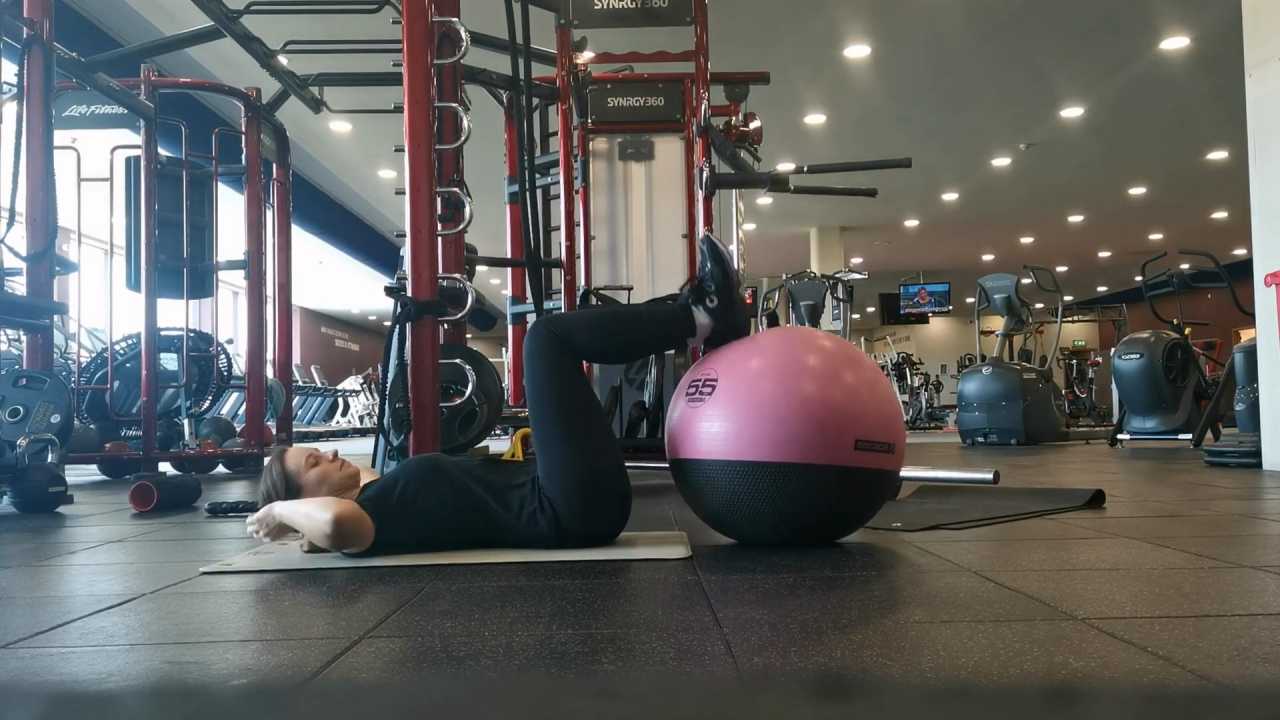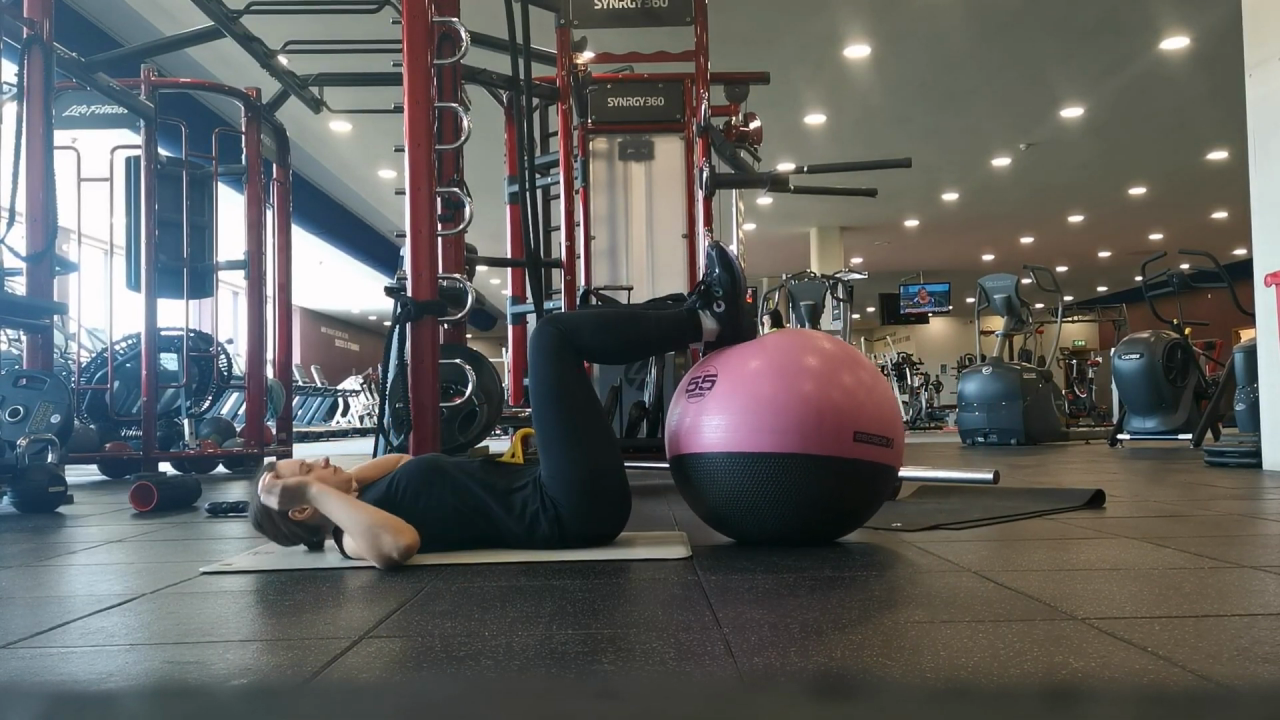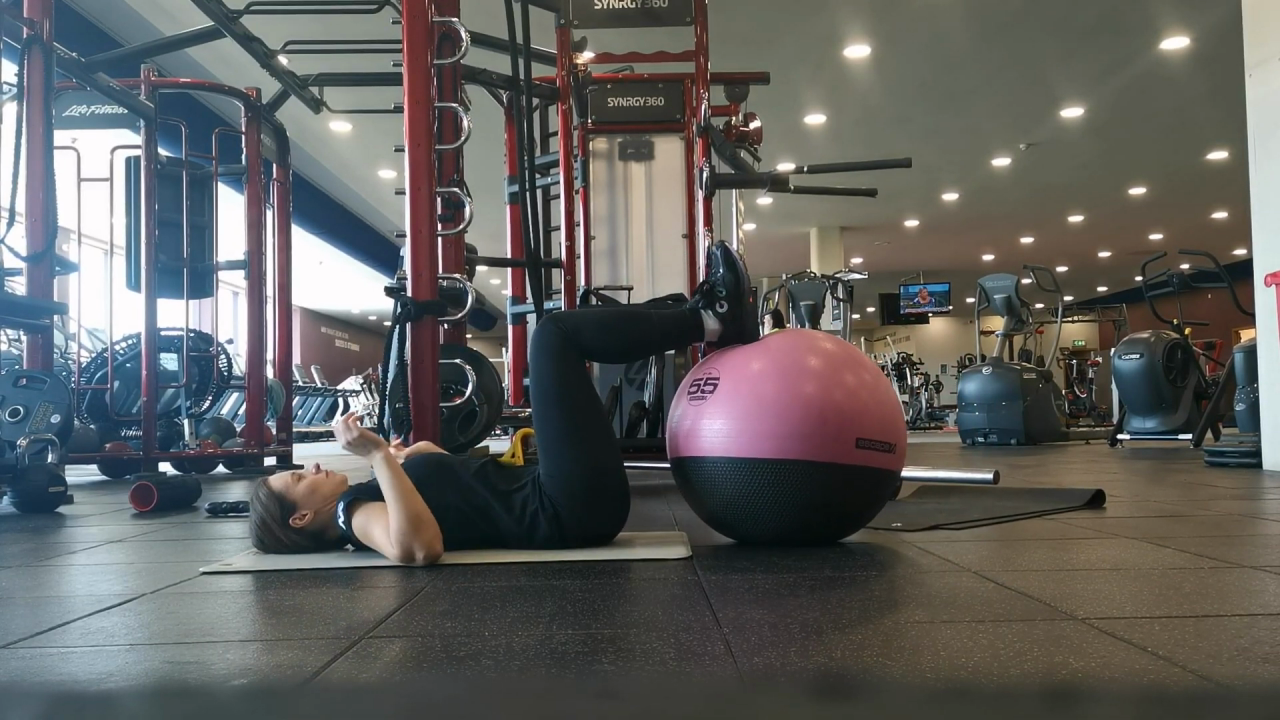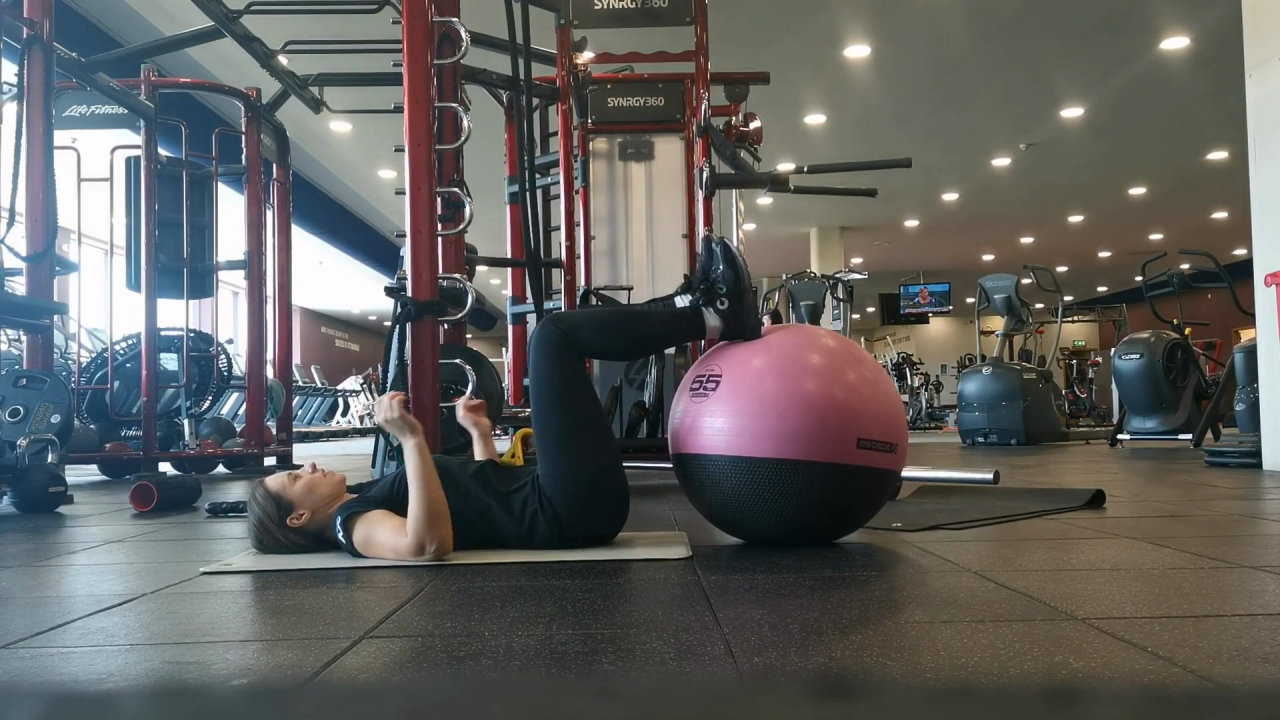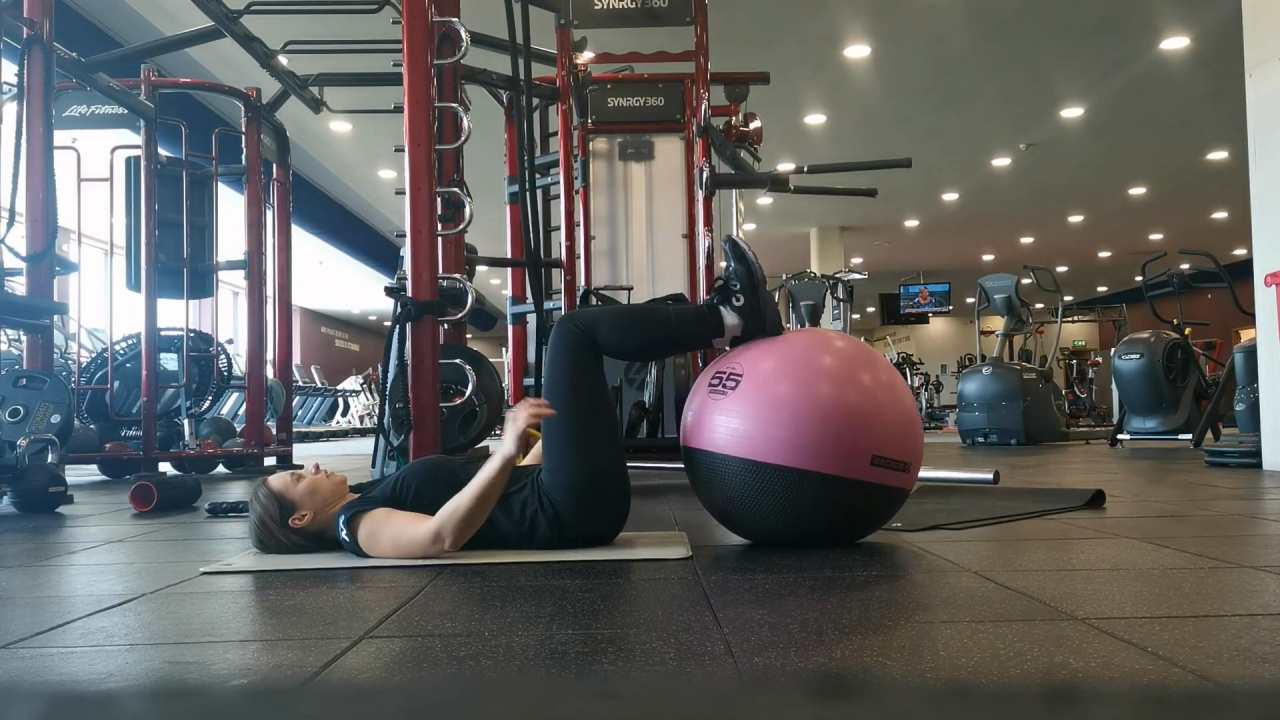
dt=0.4s
person 1, frame 1
left shoulder: (369, 500)
right shoulder: (358, 525)
left elbow: (361, 477)
right elbow: (337, 517)
right wrist: (280, 510)
left hip: (570, 505)
right hip: (574, 512)
left knee: (557, 340)
right knee: (548, 335)
left ankle: (696, 325)
right ankle: (700, 320)
person 1, frame 2
left shoulder: (365, 502)
right shoulder: (355, 532)
left elbow: (400, 459)
right elbow: (399, 545)
left wrist: (348, 479)
right wrist: (315, 489)
left hip: (560, 501)
right hip: (573, 511)
left knee: (560, 340)
right knee: (553, 334)
left ankle: (699, 321)
right ankle: (708, 322)
person 1, frame 3
left shoulder: (366, 499)
right shoulder: (356, 513)
right elbow: (419, 547)
left wrist: (401, 455)
right wrist: (377, 457)
left hip: (562, 501)
right hip: (572, 511)
left knee: (562, 339)
right knee: (555, 333)
left ankle: (701, 319)
right ankle: (711, 322)
person 1, frame 4
left shoulder: (369, 502)
right shoulder: (357, 524)
right elbow: (430, 542)
left wrist: (478, 431)
right wrist: (411, 440)
left hip: (554, 499)
right hip: (570, 512)
left knee: (561, 338)
right knee: (554, 333)
left ankle: (690, 307)
right ankle: (713, 319)
person 1, frame 5
left shoulder: (373, 502)
right shoulder: (360, 525)
right elbow: (446, 535)
left wrist: (552, 433)
right wrist: (505, 447)
left hip: (551, 496)
right hip: (571, 512)
left knee: (581, 337)
right knee: (574, 331)
left ankle: (721, 321)
right ankle: (730, 321)
